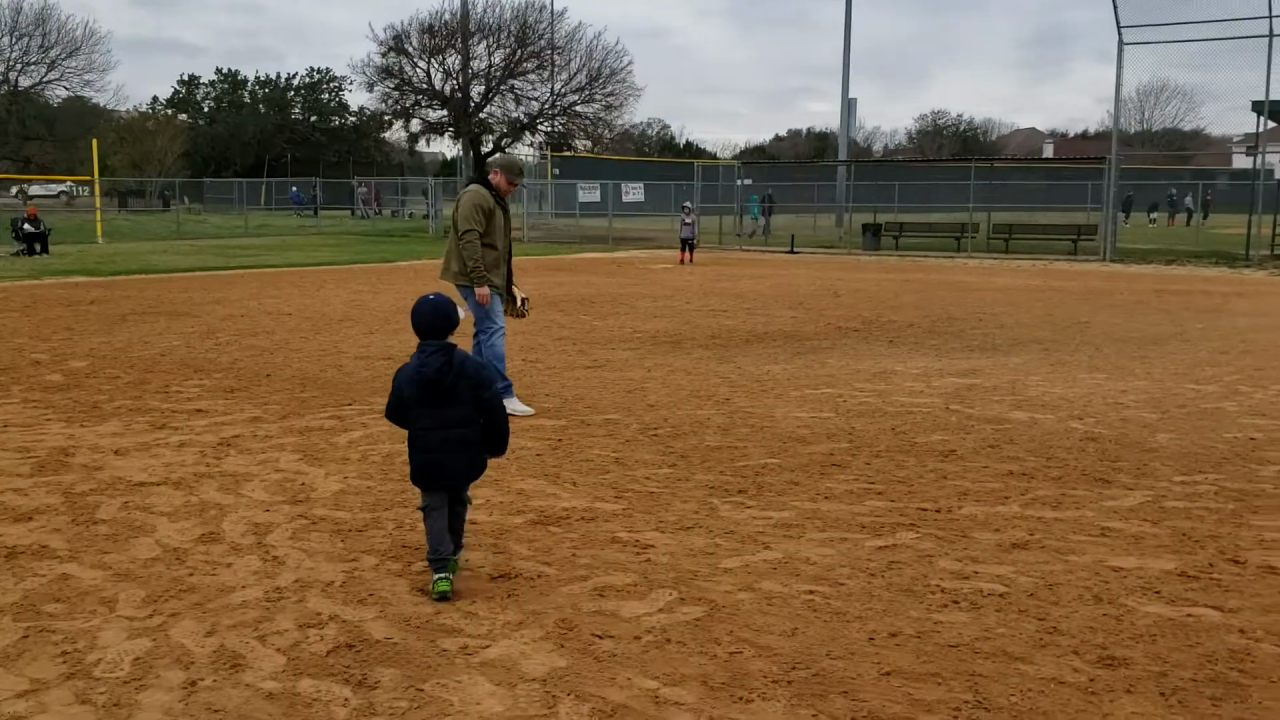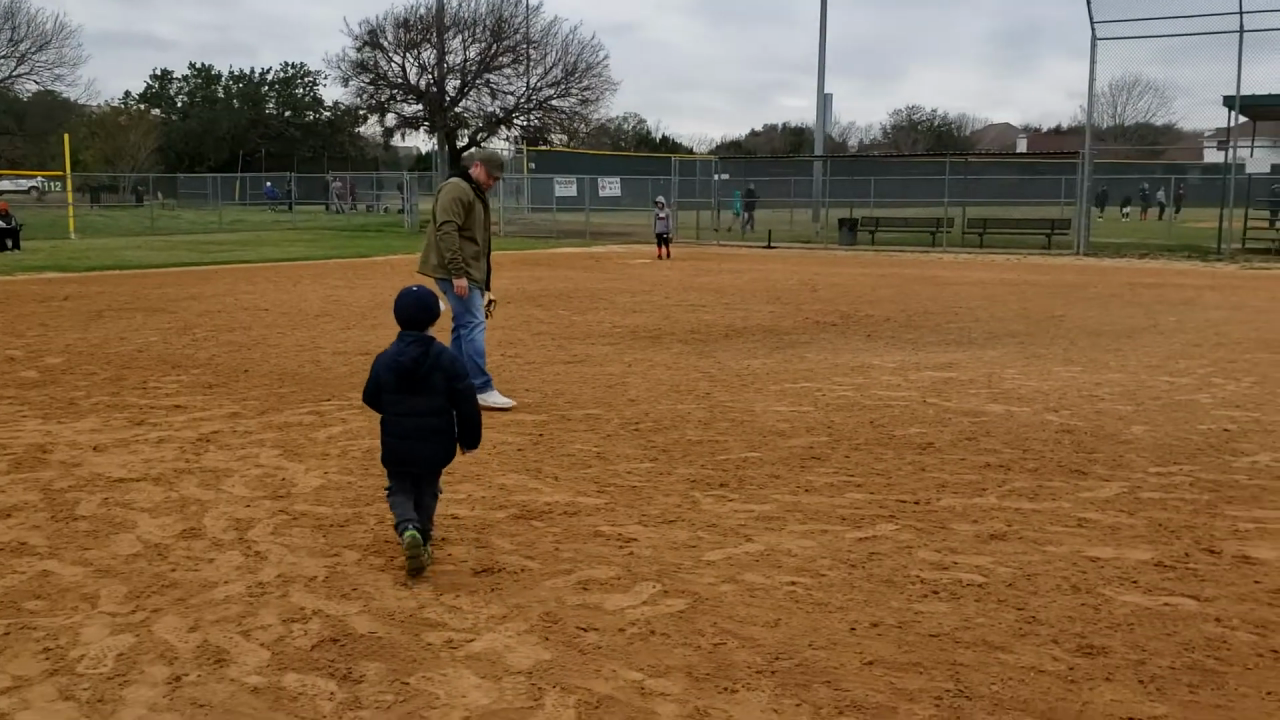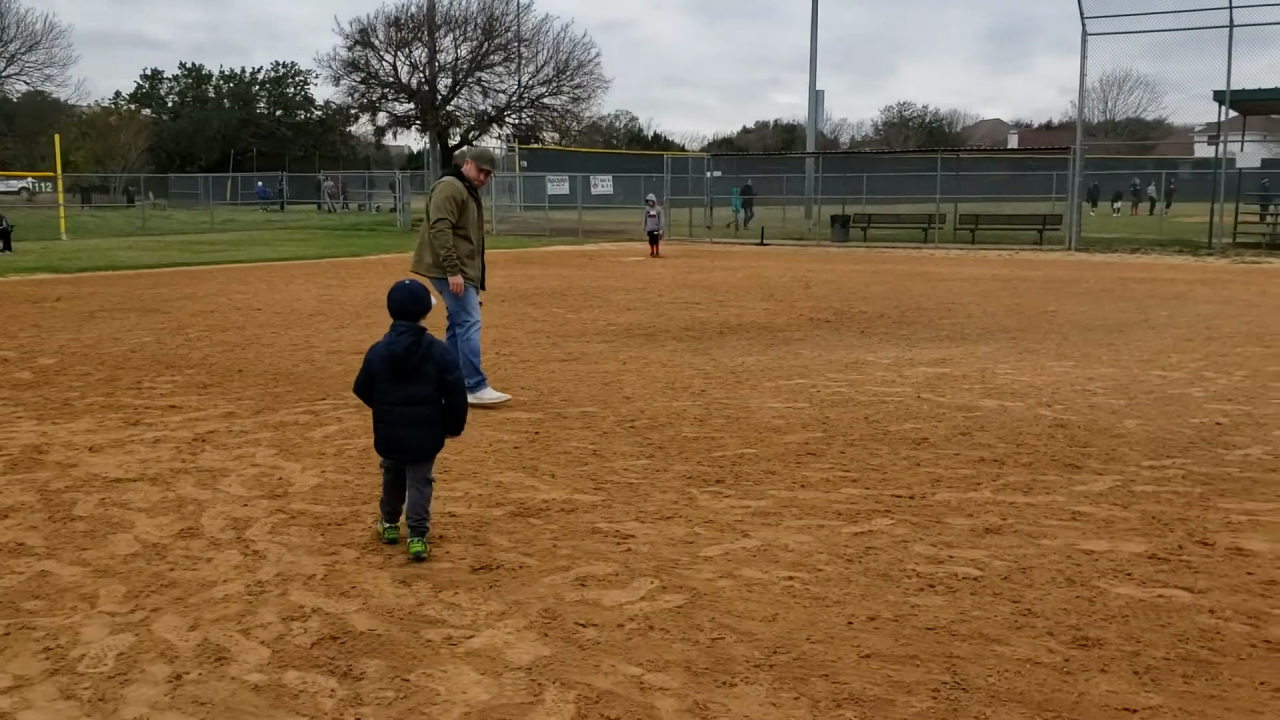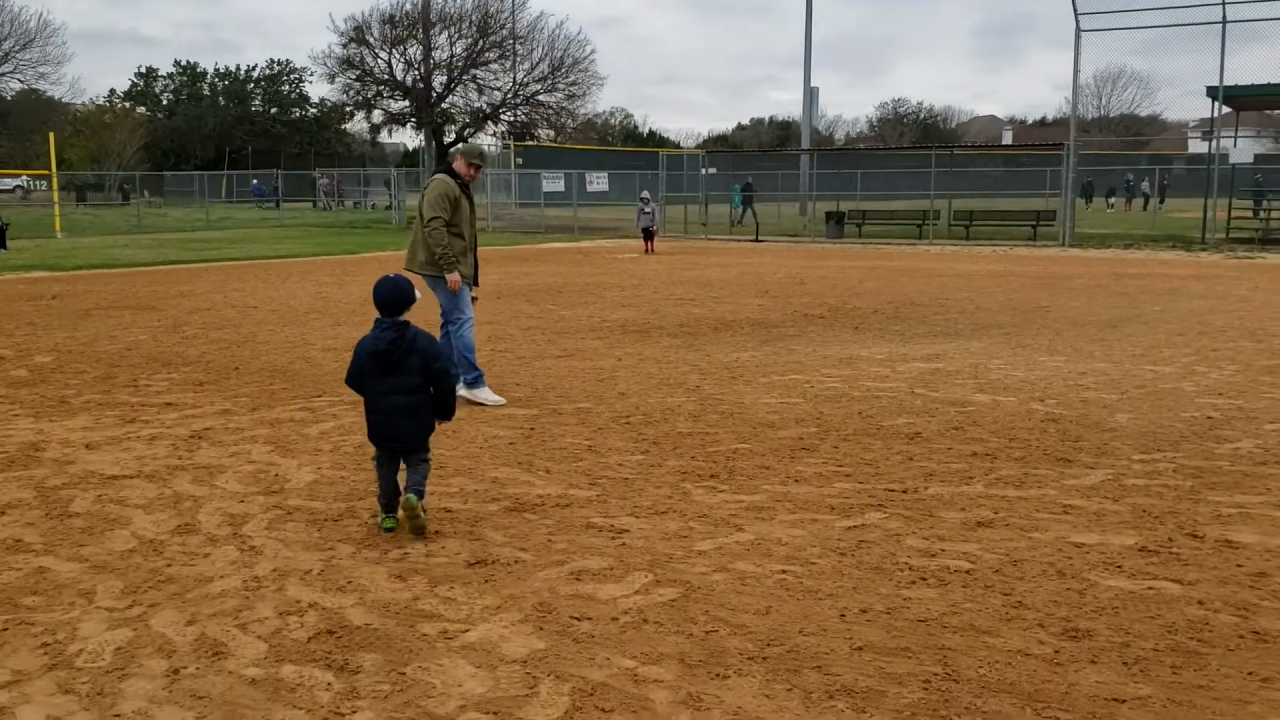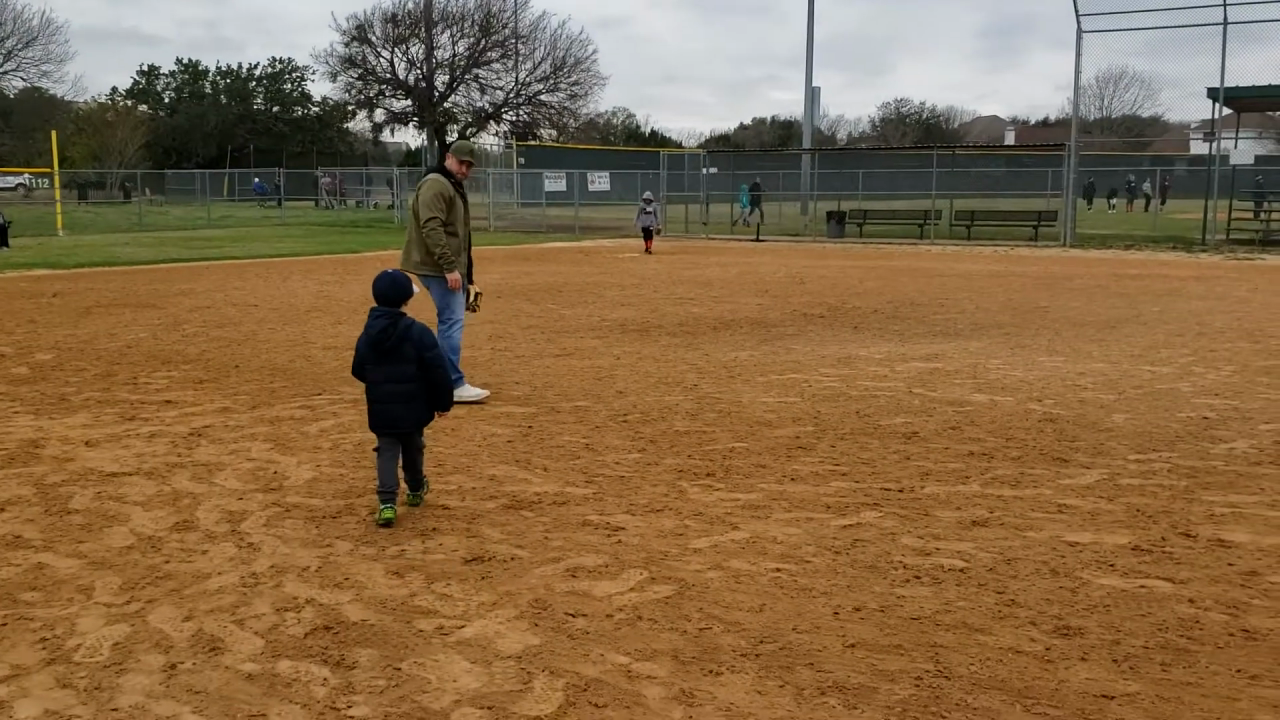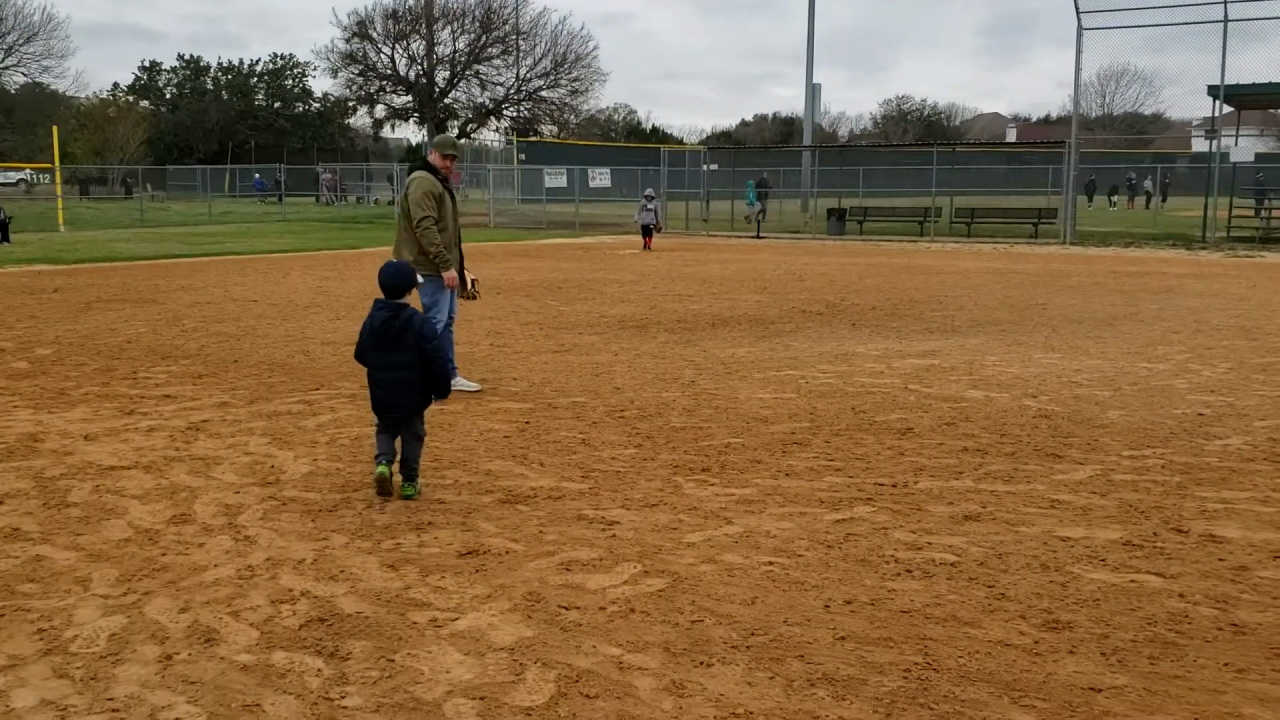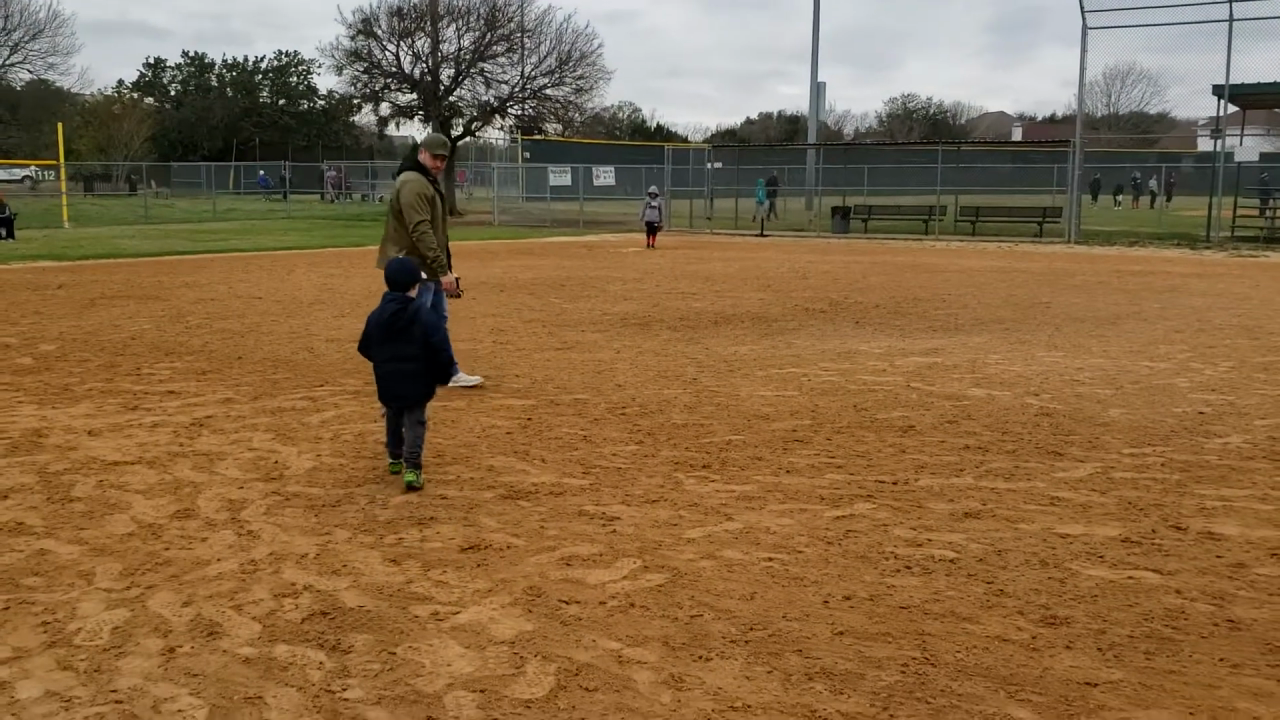
dt=0.2s
person 1, frame 1
left shoulder: (406, 372)
right shoulder: (472, 367)
left elbow: (394, 414)
right elbow: (493, 412)
right wrist: (496, 445)
left hip: (426, 458)
right hip: (465, 455)
left knee: (436, 510)
right knee: (457, 502)
left ankle: (442, 573)
right ankle: (452, 554)
person 1, frame 2
left shoulder: (385, 360)
right shoulder: (447, 359)
left elbow: (372, 399)
right elbow: (466, 403)
right wrist: (469, 439)
left hip: (397, 444)
right hip: (435, 444)
left knee: (399, 491)
right knee: (427, 491)
left ankle: (409, 531)
right ankle: (422, 541)
person 1, frame 3
left shoulder: (378, 351)
right shoulder: (438, 351)
left elbow: (362, 389)
right elbow: (456, 393)
right wrist: (453, 425)
left hip: (389, 432)
right hip: (425, 432)
left knee: (393, 475)
right knee: (420, 481)
left ankle: (390, 523)
right ankle: (417, 538)
person 1, frame 4
left shoulder: (366, 344)
right shoulder: (423, 341)
left elbow: (354, 381)
right elbow: (444, 380)
right wrist: (445, 410)
left hip: (381, 421)
right hip: (416, 419)
left knee: (386, 463)
right knee: (418, 459)
left ankle: (388, 513)
right ankle: (413, 497)
person 1, frame 5
left shoulder: (367, 334)
right shoulder: (419, 332)
left elbow: (358, 371)
right elbow: (438, 371)
right wrist: (443, 402)
left hip: (381, 409)
right hip: (414, 407)
left knee: (387, 452)
right knee: (413, 447)
left ankle: (388, 504)
right ankle: (416, 489)
person 1, frame 6
left shoulder: (371, 322)
right shoulder: (420, 323)
left elbow: (361, 356)
right elbow: (437, 360)
right wrist: (441, 390)
left hip: (382, 393)
right hip: (413, 393)
left knee: (386, 430)
right knee: (412, 433)
left ankle: (383, 465)
right ankle: (409, 481)
person 1, frame 7
left shoulder: (376, 315)
right shoulder: (426, 315)
left elbow: (365, 349)
right elbow: (441, 351)
right wrist: (442, 378)
left hip: (387, 383)
right hip: (417, 383)
left knee: (394, 419)
right knee: (416, 423)
left ankle: (395, 458)
right ankle: (411, 470)
person 2, frame 1
left shoulder: (497, 200)
right shoulder: (475, 196)
right elbow: (469, 241)
left wrist: (508, 284)
right wrist: (480, 282)
left hip: (492, 279)
right hip: (477, 279)
left knee: (486, 331)
right knee: (493, 330)
right ankle: (504, 396)
person 2, frame 2
left shoulder: (477, 194)
right shoulder: (456, 189)
right elbow: (447, 232)
left wrist: (484, 285)
right wrist: (458, 273)
left hip: (470, 273)
right hip: (456, 273)
left knee: (464, 325)
right knee: (473, 324)
right ankle: (482, 389)
person 2, frame 3
left shoulder: (470, 193)
right shoulder: (449, 187)
right elbow: (440, 230)
left wrist: (477, 281)
right wrist: (453, 270)
left hip: (464, 272)
right hip: (451, 272)
left knee: (459, 325)
right knee: (469, 323)
right ankle: (476, 387)
person 2, frame 4
left shoulder: (462, 190)
right shoulder: (441, 185)
right elbow: (434, 228)
left wrist: (470, 278)
right wrist: (450, 268)
left hip: (456, 269)
right hip: (443, 268)
left knee: (453, 322)
right knee: (462, 321)
right ankle: (474, 384)
person 2, frame 5
left shoulder: (455, 187)
right shoulder: (435, 184)
right elbow: (431, 229)
left wrist: (464, 273)
right wrist: (449, 268)
left hip: (451, 268)
right hip: (437, 268)
left knee: (451, 321)
right knee: (452, 321)
left ankle: (449, 382)
right ankle: (451, 384)
person 2, frame 6
left shoulder: (440, 182)
right shoulder: (422, 182)
right elbow: (425, 228)
left wrist: (454, 265)
right wrist: (446, 265)
left hip: (440, 265)
right hip: (428, 265)
left knee: (446, 319)
right knee: (434, 320)
left ankle: (446, 375)
person 2, frame 7
left shoulder: (427, 181)
right shoulder: (413, 183)
right elbow: (421, 231)
left wrist: (443, 267)
right wrist: (442, 269)
left hip: (424, 264)
right hip: (414, 265)
left knee: (438, 317)
left ankle: (448, 372)
